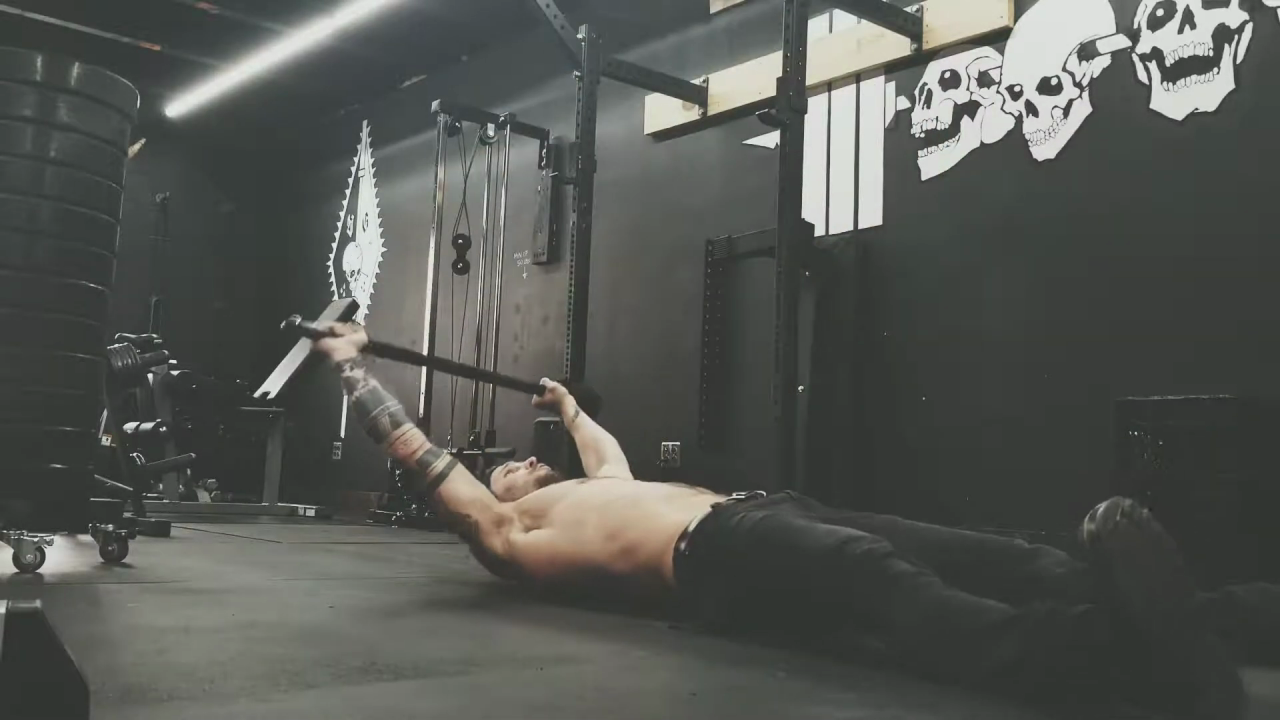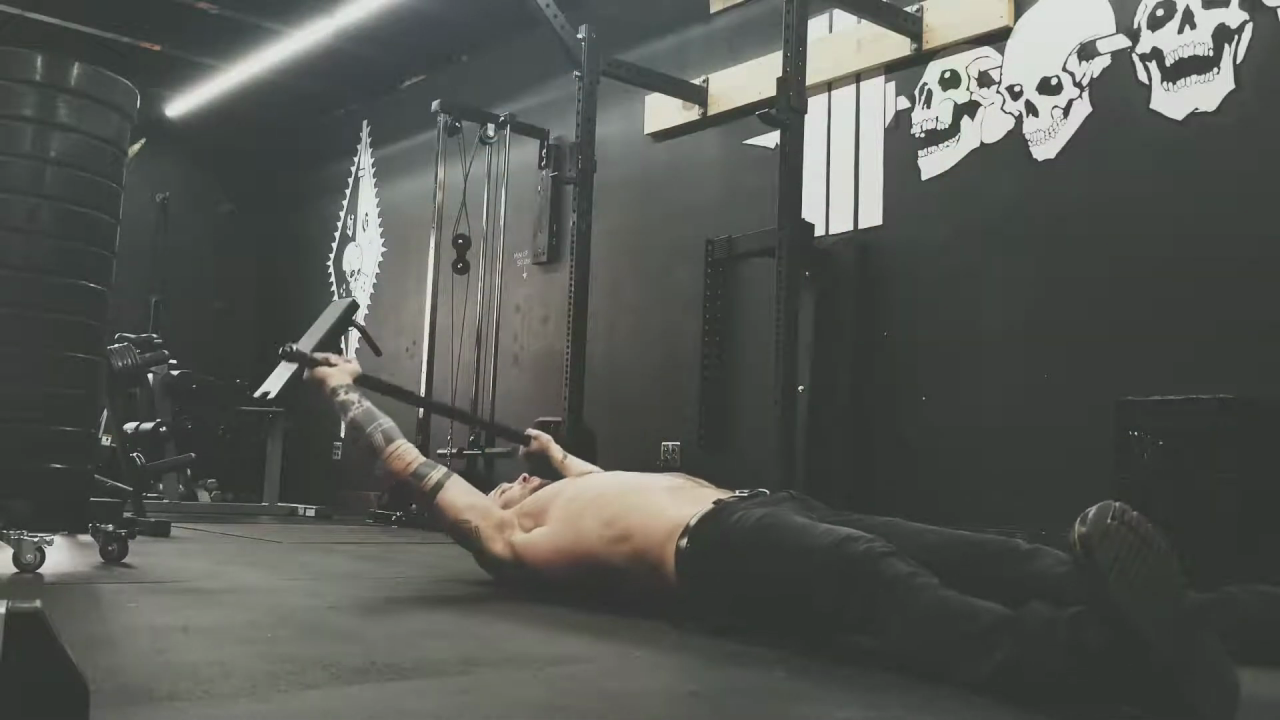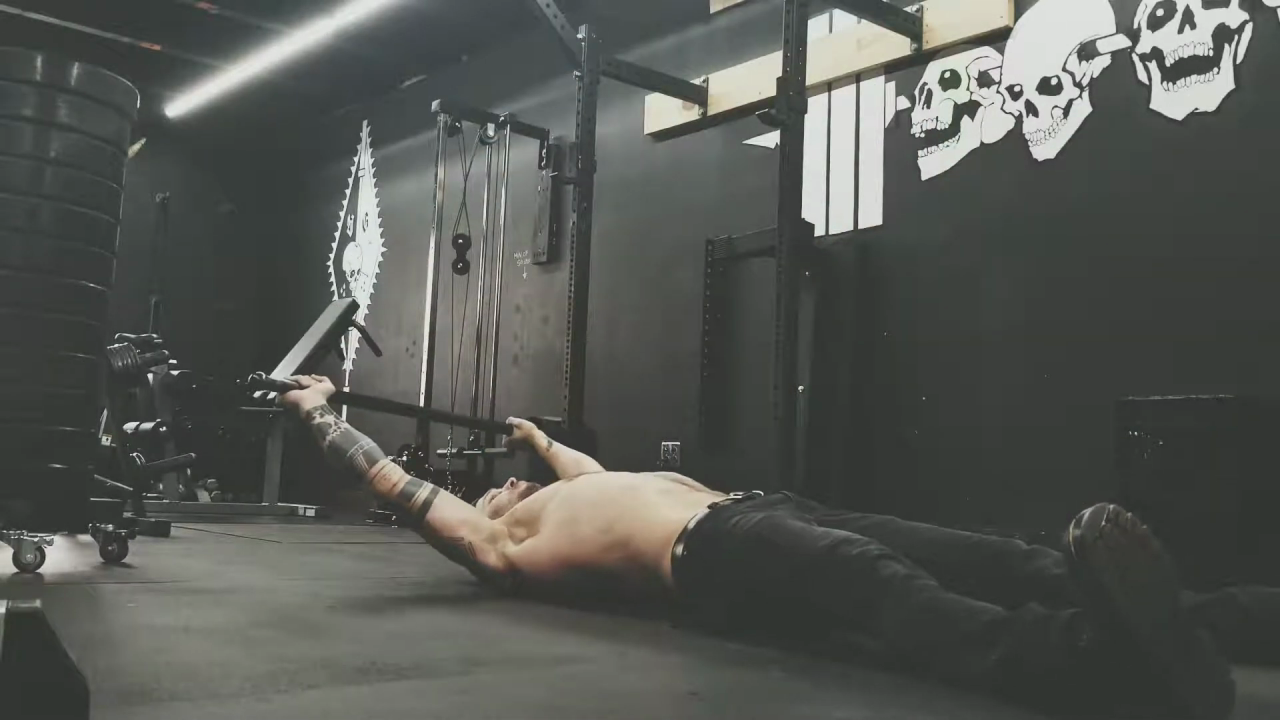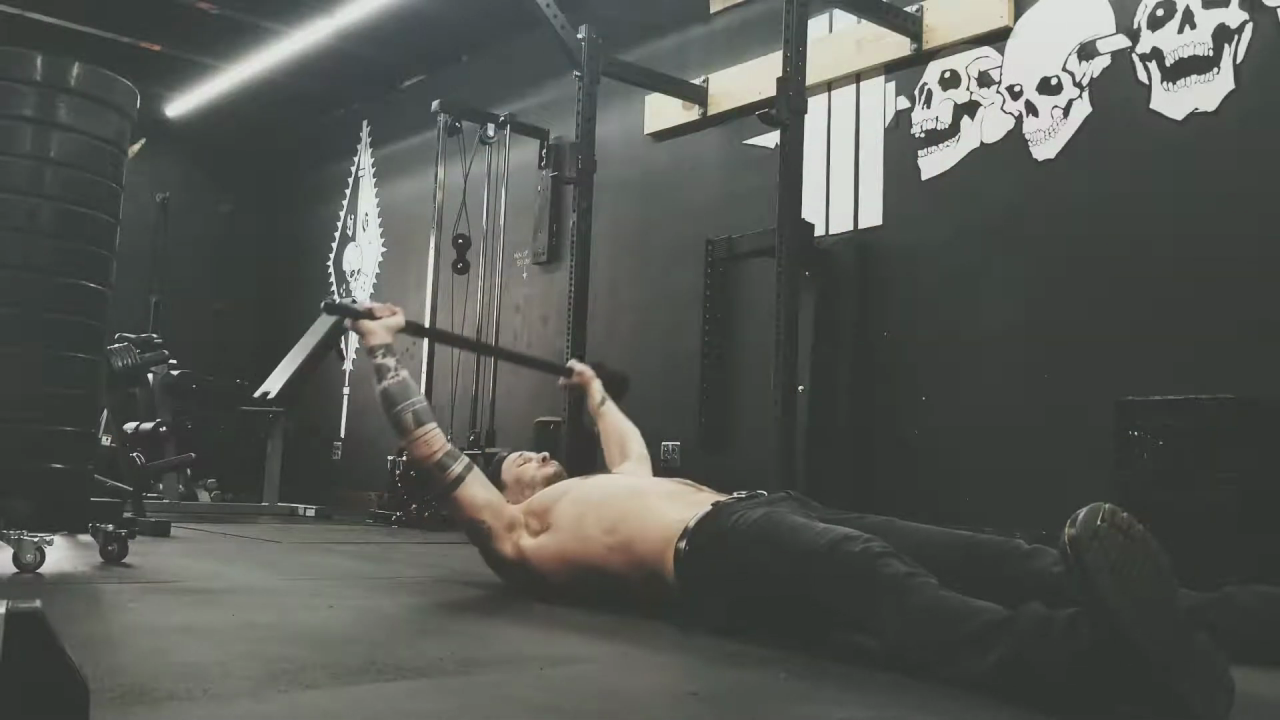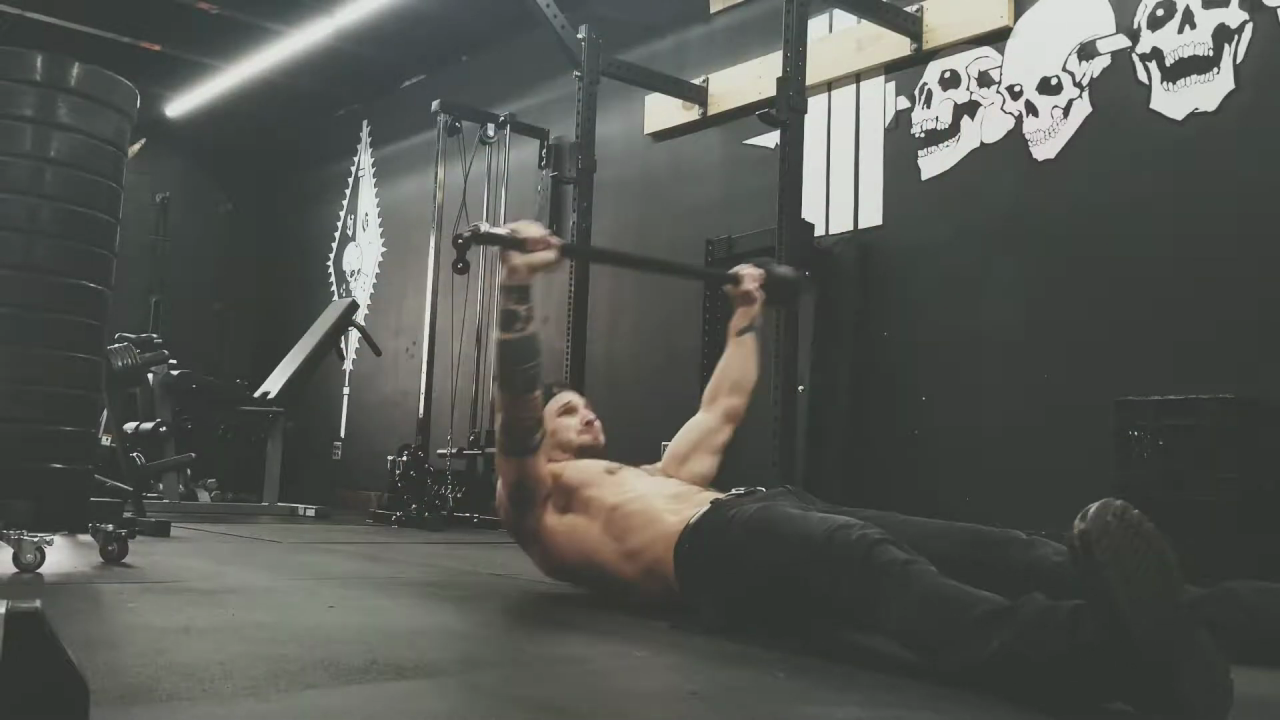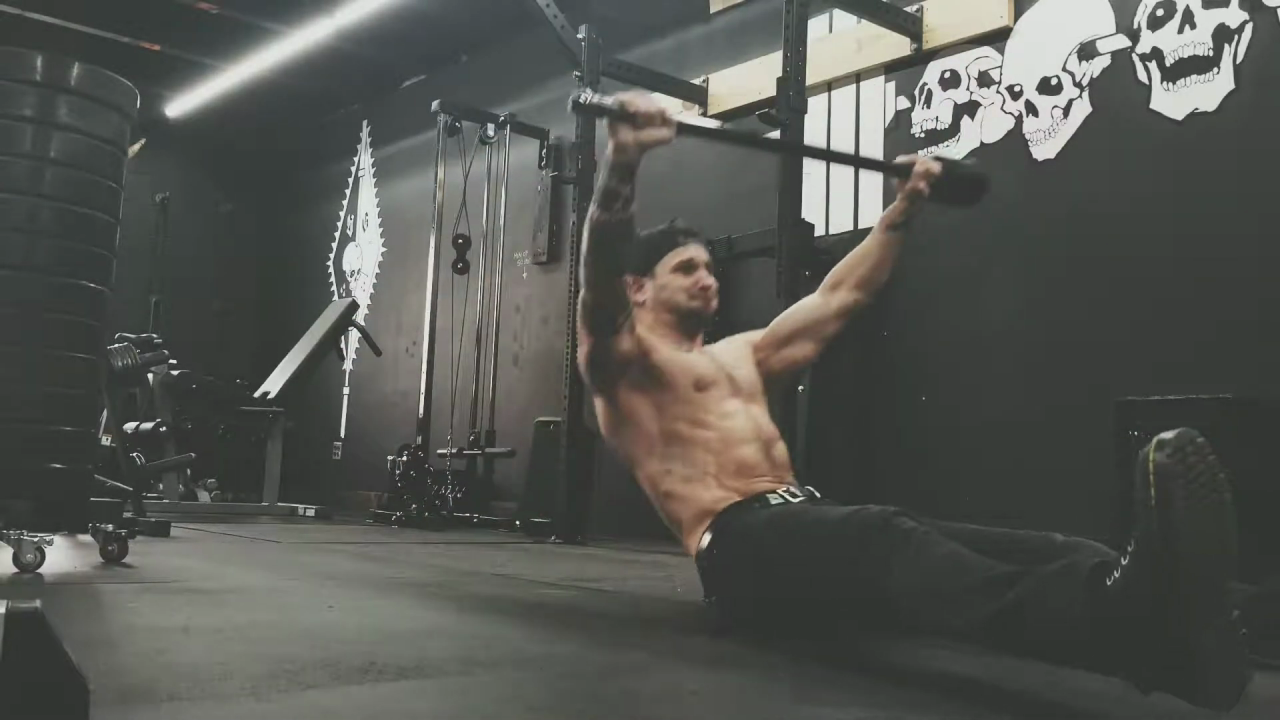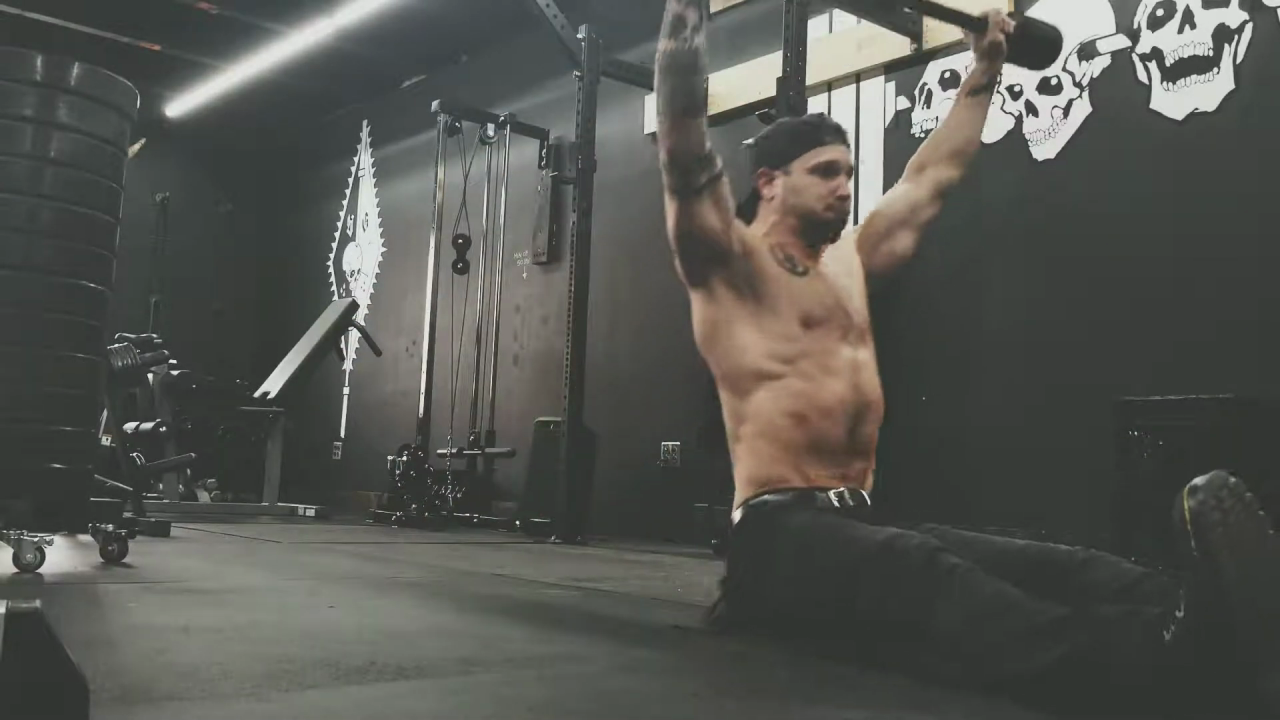
dt=0.3s
person 1, frame 1
left shoulder: (591, 498)
right shoulder: (510, 533)
left elbow: (615, 457)
right elbow: (423, 458)
left wrist: (569, 409)
right wrist: (353, 366)
left hip: (757, 512)
right hip: (713, 552)
left knee: (987, 557)
right knee: (889, 587)
left ankle: (1158, 623)
right ankle: (1120, 641)
person 1, frame 2
left shoulder: (568, 494)
right shoulder: (513, 537)
right elbow: (420, 473)
left wrist: (554, 449)
right wrist: (349, 395)
left hip: (757, 509)
right hip: (716, 547)
left knee: (989, 558)
right knee: (893, 590)
left ankle: (1167, 616)
person 1, frame 3
left shoulder: (558, 498)
right shoulder: (505, 544)
right elbow: (407, 489)
left wrist: (538, 439)
right wrist: (324, 417)
left hip: (755, 510)
right hip: (712, 550)
left knee: (984, 559)
right knee: (889, 592)
left ankle: (1173, 620)
person 1, frame 4
left shoulder: (607, 491)
right shoulder: (516, 535)
left elbow: (633, 456)
right elbow: (436, 457)
left wrist: (593, 390)
right wrist: (383, 355)
left hip: (761, 511)
right hip: (713, 550)
left knee: (983, 557)
right knee: (885, 587)
left ankle: (1172, 621)
person 1, frame 5
left shoulder: (660, 477)
right shoulder: (540, 503)
left elbow: (724, 407)
right elbow: (517, 422)
left wrist: (745, 311)
right wrist: (517, 284)
right hip: (718, 550)
left knee: (991, 551)
right knee: (885, 572)
left ankle: (1159, 617)
right ankle: (1095, 647)
person 1, frame 6
left shoulder: (741, 352)
right shoulder: (623, 362)
left elbow: (844, 292)
right elbow: (599, 287)
left wrist: (903, 203)
right wrist: (625, 155)
left hip: (811, 525)
right hip: (741, 548)
left knee: (1027, 551)
right knee: (887, 543)
left ankle: (1177, 620)
right ankle: (1123, 614)
person 1, frame 7
left shoulder: (845, 259)
right shoulder: (727, 261)
left elbow: (933, 176)
right elbow: (683, 147)
left wrist: (984, 69)
left hip: (855, 526)
right hip: (780, 542)
left knee: (1064, 569)
right knee: (928, 575)
right ankle: (1165, 654)
